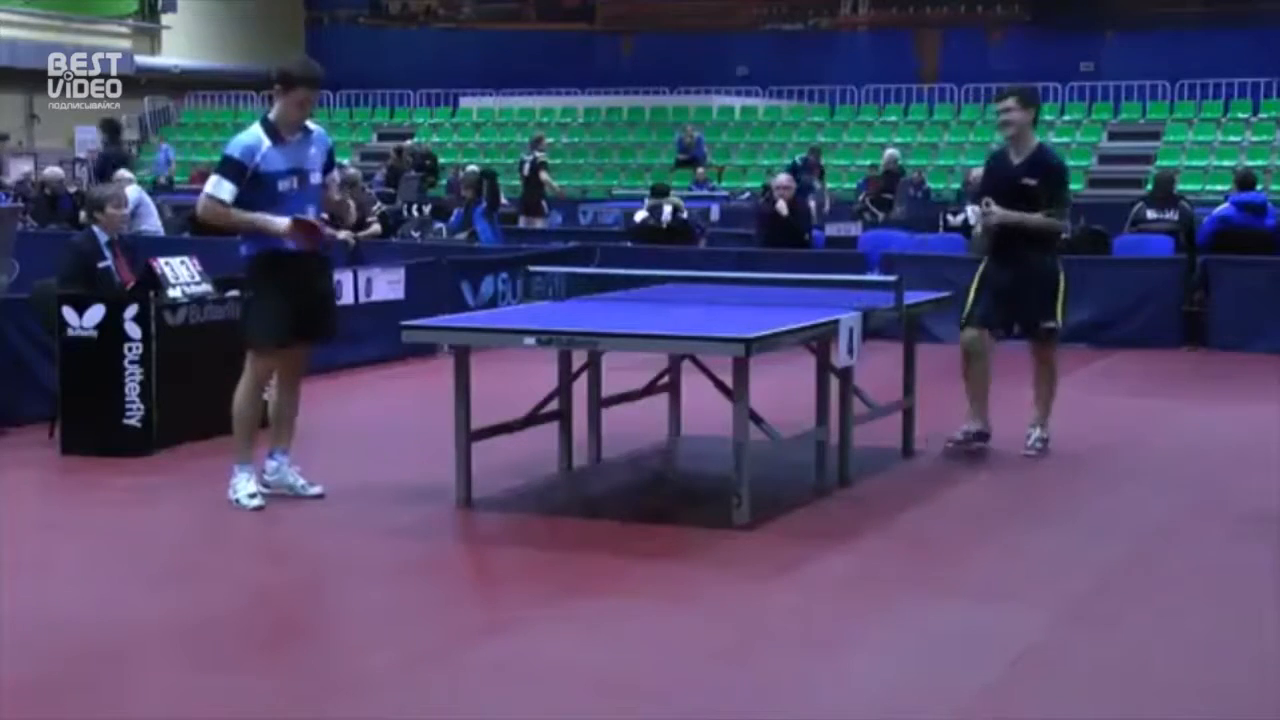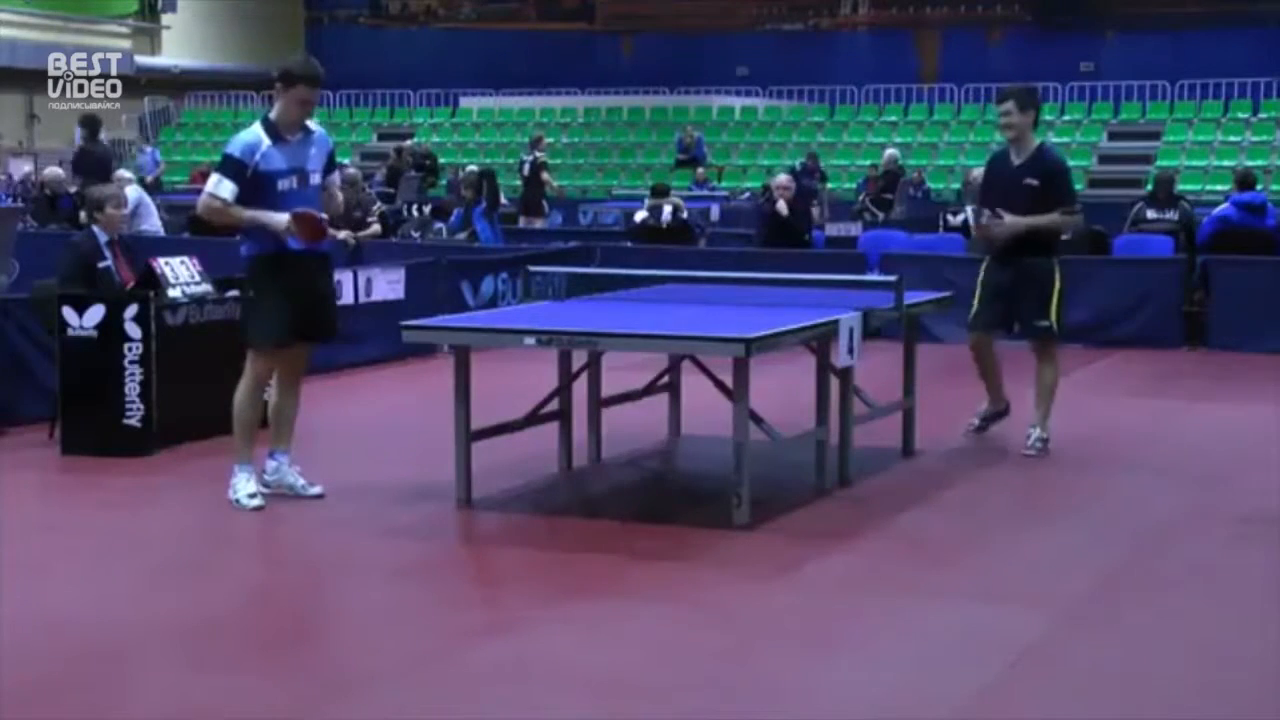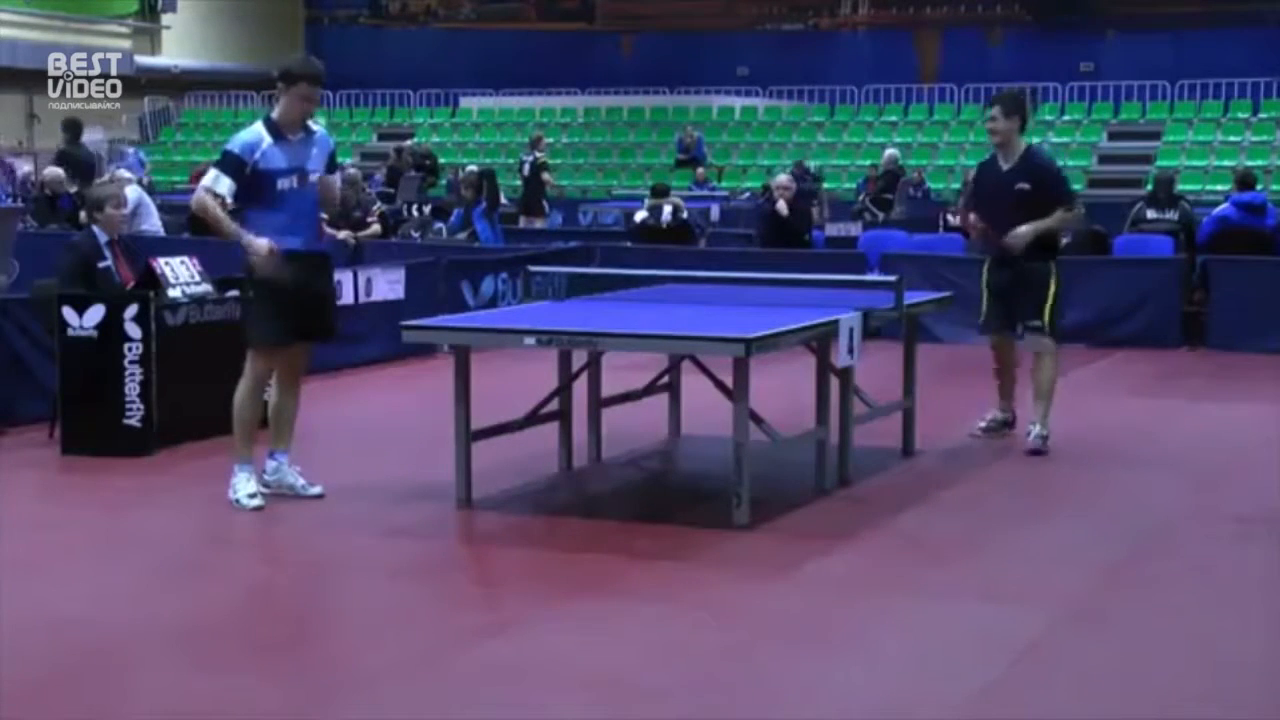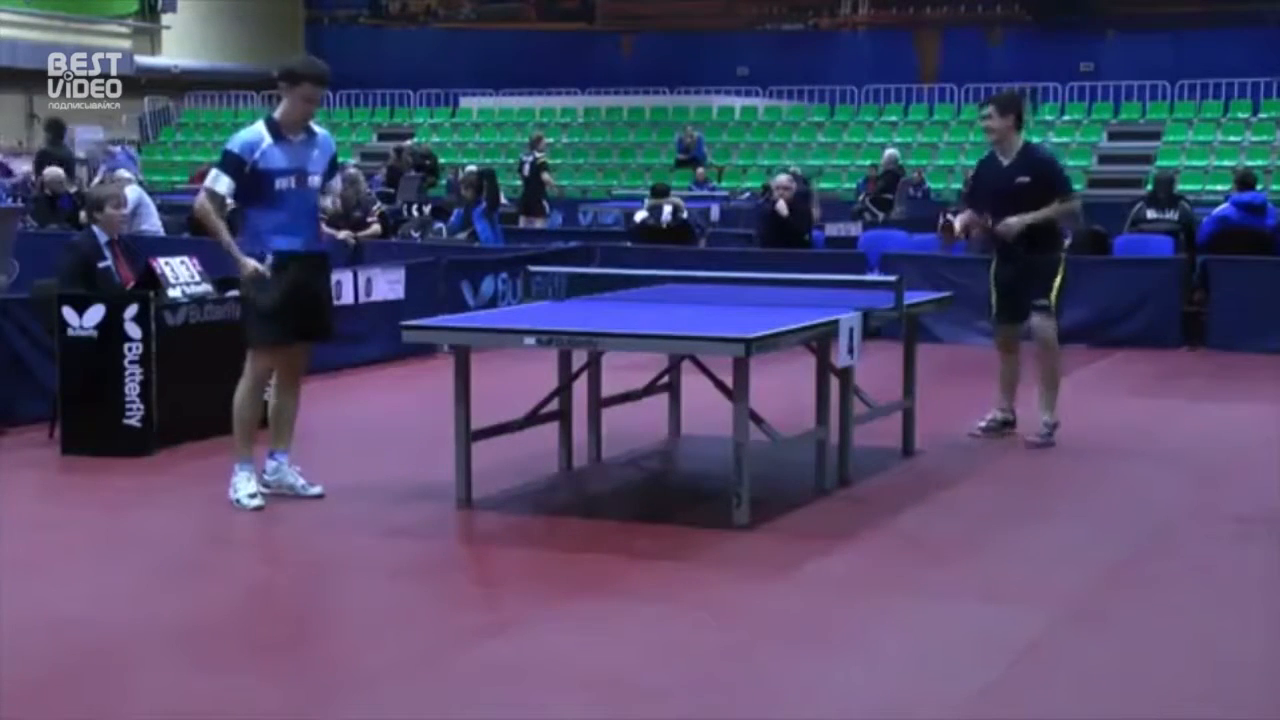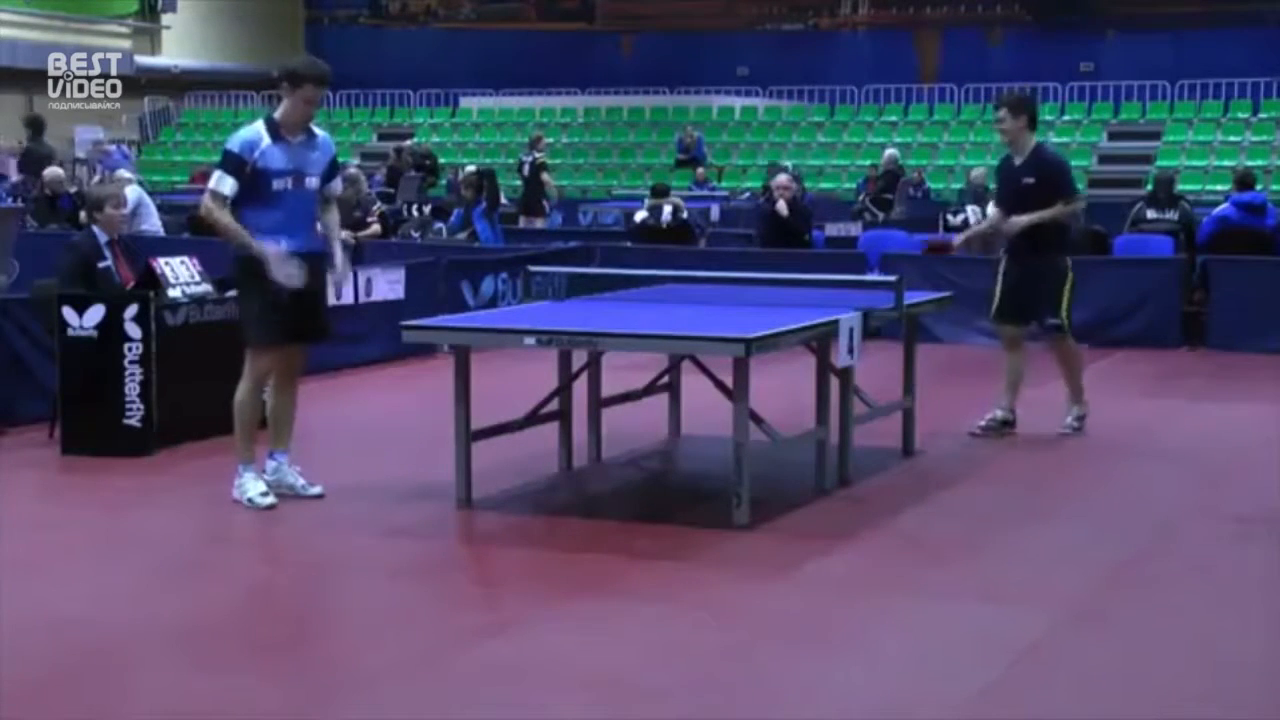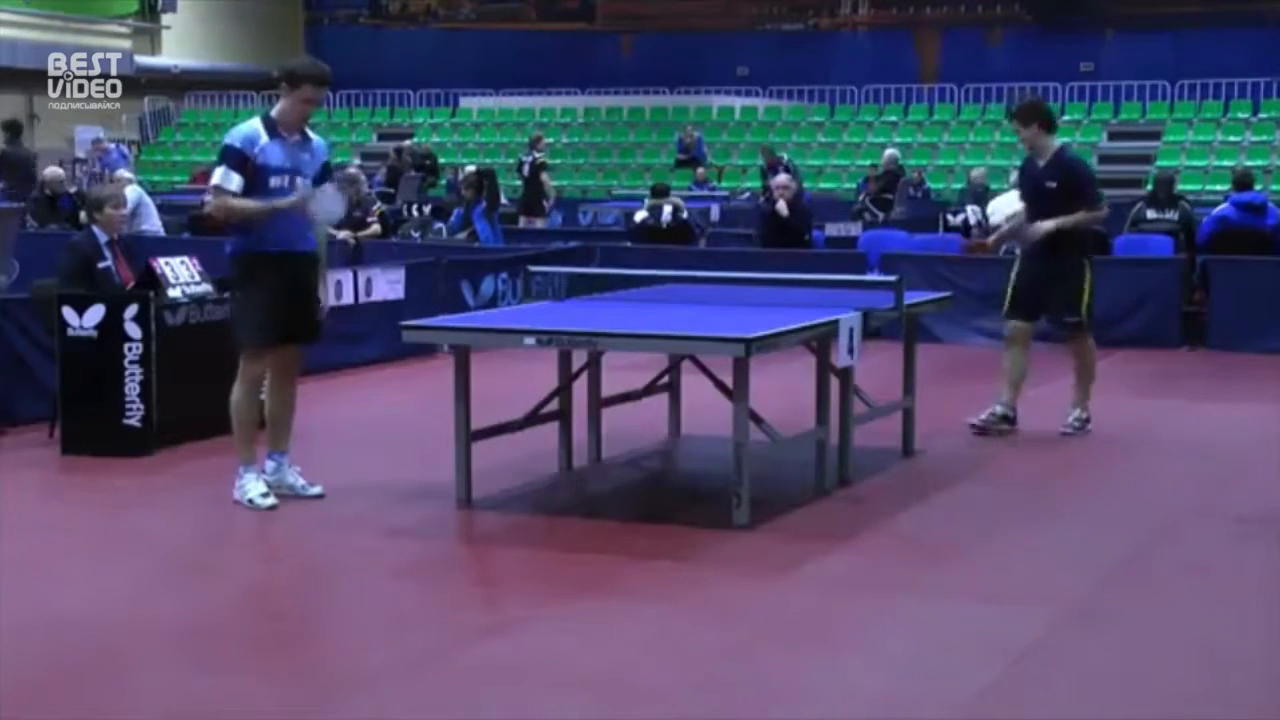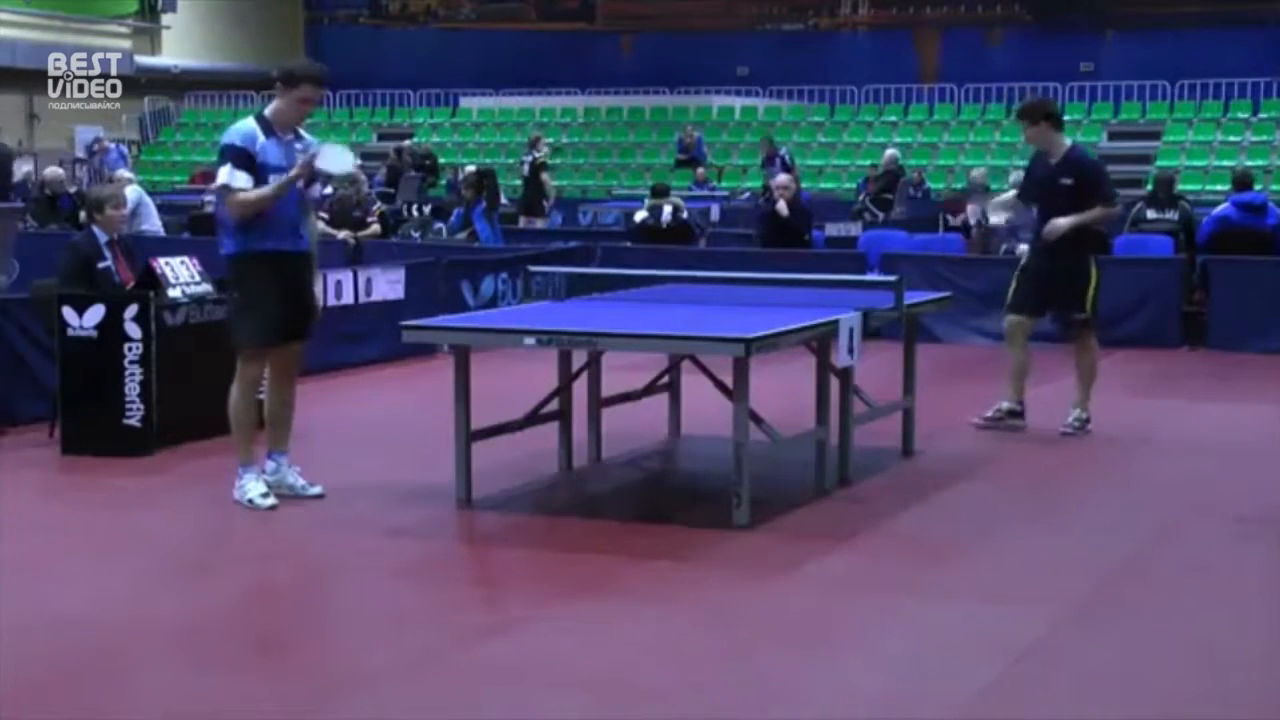
dt=0.2s
person 1, frame 1
left shoulder: (320, 139)
right shoulder: (248, 146)
right elbow: (207, 207)
left wrist: (340, 208)
right wrist: (265, 222)
left hip: (311, 264)
right hip: (269, 267)
left knee: (293, 368)
right knee: (259, 367)
left ankle: (278, 465)
right ankle: (242, 472)
person 1, frame 2
left shoulder: (321, 140)
right shoulder: (249, 144)
right elbow: (208, 206)
left wrist: (333, 203)
right wrist: (264, 218)
left hip: (313, 264)
right hip: (270, 267)
left knee: (294, 369)
right knee: (260, 368)
left ankle: (278, 465)
right ankle: (242, 472)
person 1, frame 3
left shoulder: (321, 141)
right shoulder: (249, 143)
right elbow: (202, 200)
left wrist: (328, 191)
right wrist: (247, 239)
left hip: (312, 264)
right hip: (271, 268)
left knee: (293, 369)
right knee: (260, 368)
left ankle: (278, 465)
right ankle: (242, 471)
person 1, frame 4
left shoulder: (324, 142)
right shoulder: (249, 143)
right elbow: (204, 204)
left wrist: (329, 204)
right wrist: (240, 256)
left hip: (311, 266)
right hip: (267, 268)
left knee: (293, 369)
right knee: (260, 368)
left ankle: (278, 465)
right ankle: (242, 471)
person 1, frame 5
left shoulder: (324, 145)
right shoulder: (247, 143)
right elbow: (210, 207)
left wrist: (337, 248)
right wrist: (258, 247)
left hip: (308, 267)
right hip: (265, 268)
left knee: (291, 369)
right knee: (260, 367)
left ankle: (280, 465)
right ankle: (246, 472)
person 1, frame 6
left shoulder: (316, 147)
right shoulder: (244, 139)
right elbow: (219, 206)
left wrist: (321, 275)
right wrist: (283, 204)
left hip: (300, 265)
right hip: (257, 266)
left knee: (288, 369)
right knee: (254, 369)
left ankle: (278, 466)
right ankle: (246, 473)
person 1, frame 7
left shoulder: (305, 143)
right shoulder: (242, 137)
right elbow: (236, 206)
left wrist: (312, 272)
right wrist: (290, 179)
left hip: (294, 264)
right hip: (253, 265)
left knee: (287, 368)
right knee: (251, 369)
left ankle: (278, 465)
right ankle: (246, 473)
person 2, frame 1
left shoulder: (1049, 164)
right shoulder: (995, 162)
left elbow: (1057, 223)
left wrist: (1006, 217)
right wrist: (986, 222)
left hip: (1039, 267)
right hip: (998, 264)
left knee: (1043, 347)
right knee: (972, 339)
left ankle: (1039, 428)
right ankle: (978, 424)
person 2, frame 2
left shoulder: (1052, 164)
right shoulder: (995, 163)
left elbow: (1072, 219)
left wrist: (1022, 224)
right wrist: (984, 225)
left hip: (1038, 266)
right hip: (998, 265)
left knee: (1043, 346)
right knee: (979, 339)
left ankle: (1040, 428)
right ankle: (996, 403)
person 2, frame 3
left shoulder: (1041, 166)
right shoulder: (985, 170)
left elbow: (1072, 213)
right elbow: (977, 218)
left wrist: (1033, 229)
right wrist: (972, 223)
left hip: (1037, 266)
right hip: (999, 266)
left knee: (1041, 345)
right knee: (1000, 342)
left ankle: (1039, 428)
right ankle: (1004, 413)
person 2, frame 4
left shoulder: (1041, 160)
right shoulder: (985, 167)
left elbow: (1071, 204)
right elbow: (976, 213)
left wrist: (1028, 219)
right wrist: (963, 222)
left hip: (1043, 257)
right hip: (1006, 260)
left knee: (1042, 329)
right knee: (1006, 336)
left ankle: (1049, 415)
right ankle: (1005, 413)
person 2, frame 5
left shoulder: (1050, 162)
right shoulder: (1004, 167)
left elbow: (1074, 206)
left wrist: (1029, 219)
right wrist: (968, 235)
left hip: (1050, 261)
right hip: (1016, 260)
left knee: (1057, 335)
right knee: (1010, 336)
left ankle: (1078, 405)
right ankle: (1005, 414)
person 2, frame 6
left shoulder: (1073, 166)
right shoulder: (1029, 166)
left elbow: (1097, 212)
left wrist: (1054, 225)
right wrist: (999, 235)
left hip: (1069, 263)
right hip: (1033, 260)
left knee: (1078, 336)
right knee: (1015, 332)
left ankle: (1081, 410)
right ankle: (1005, 410)
person 2, frame 7
left shoulder: (1085, 164)
right shoulder: (1037, 164)
left elbow: (1112, 208)
right elbow: (1021, 200)
left wrist: (1072, 221)
right wrist: (986, 204)
left hip: (1076, 261)
right hip: (1039, 258)
left knee: (1082, 334)
right knee: (1014, 326)
left ankle: (1081, 411)
right ankle: (1013, 405)
